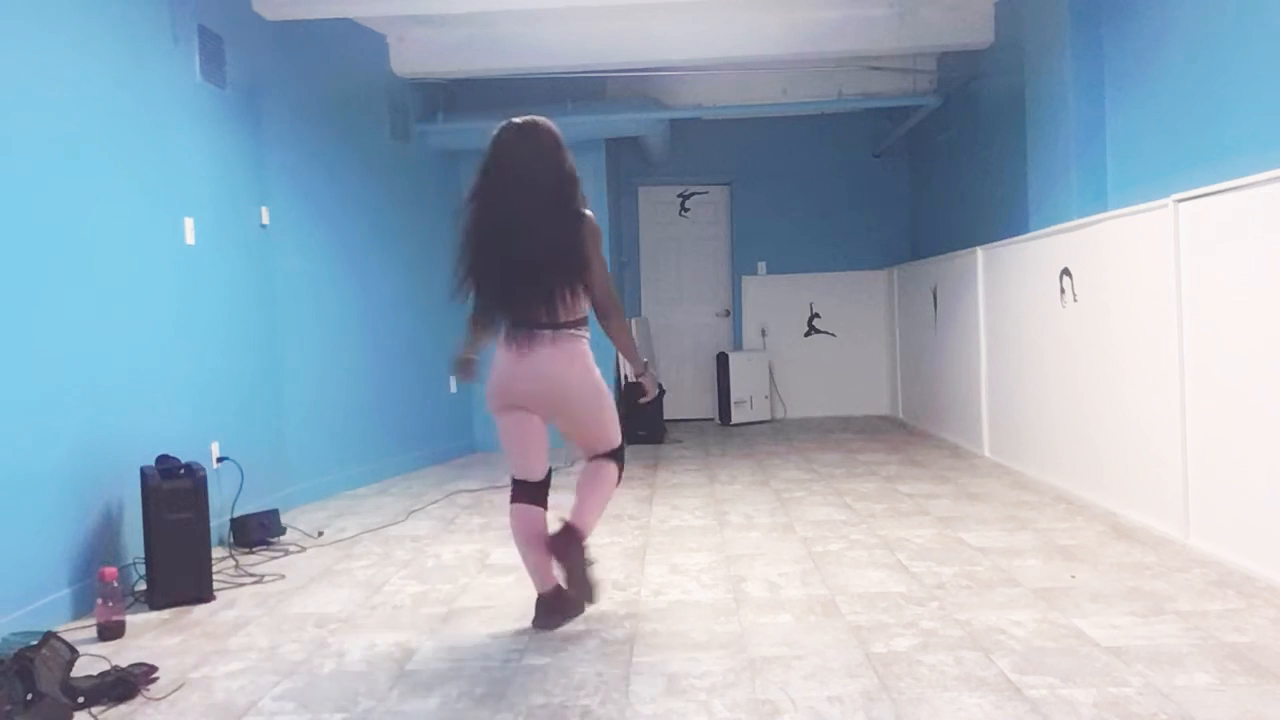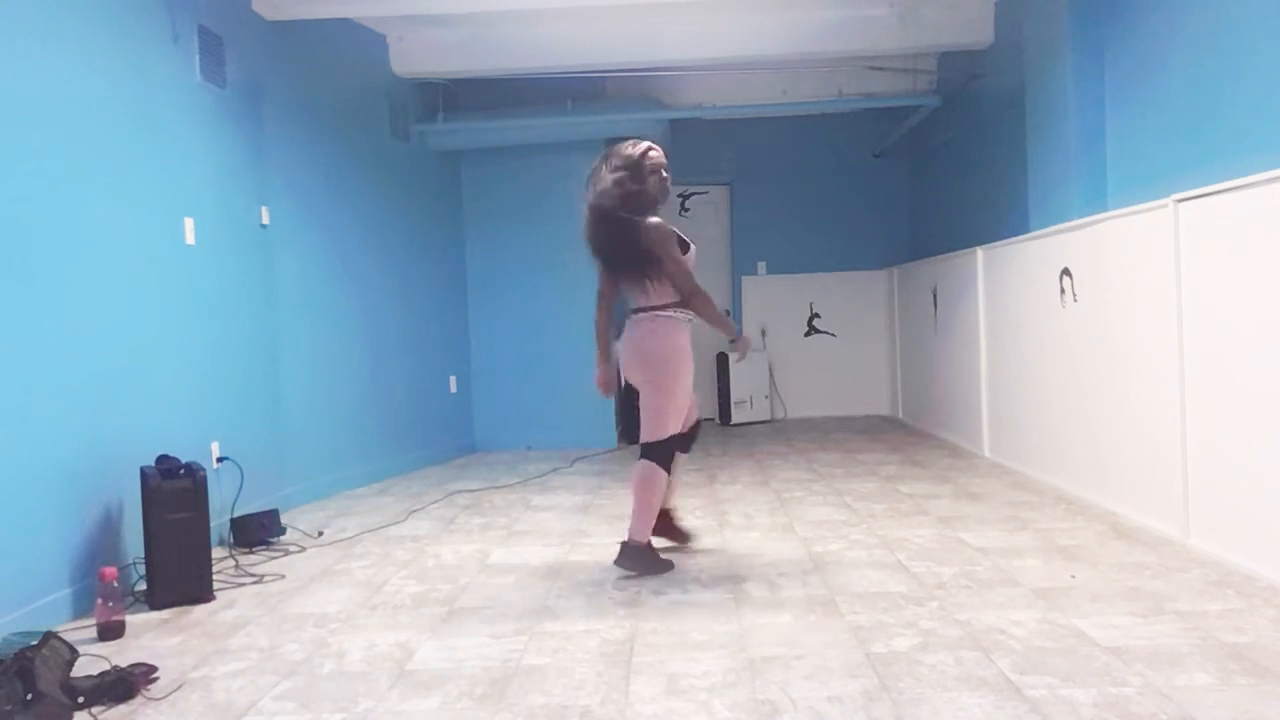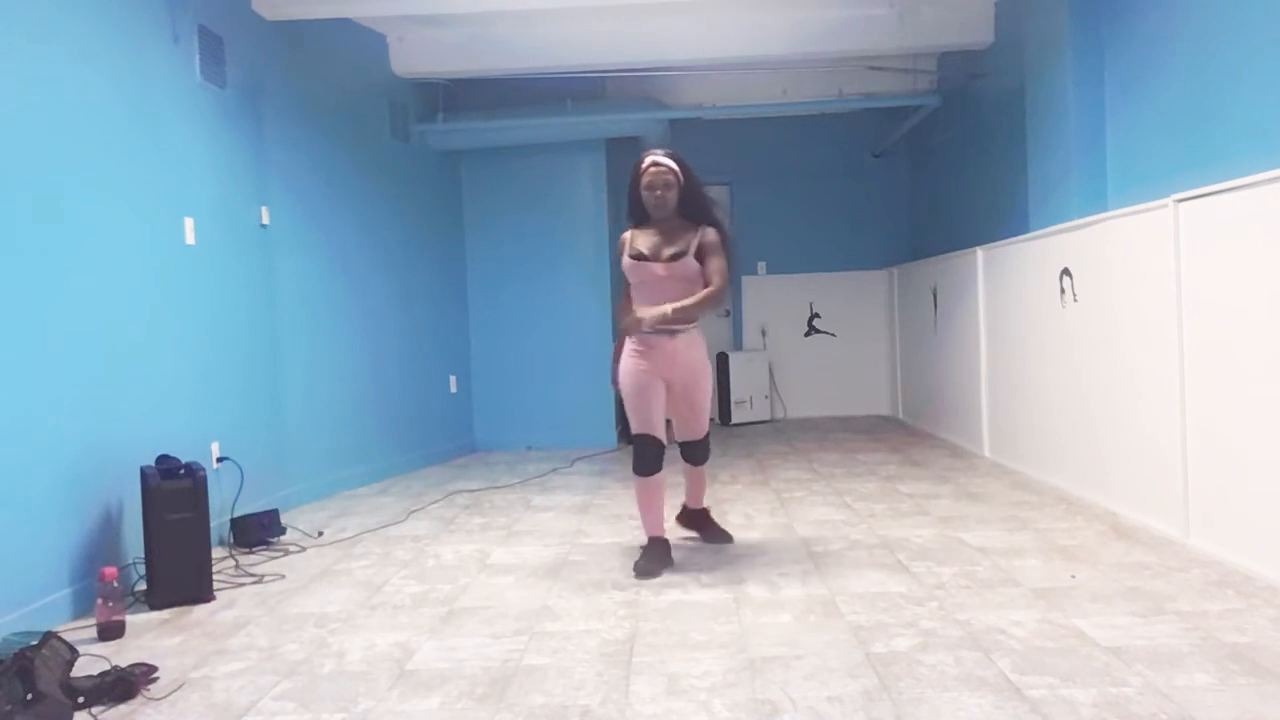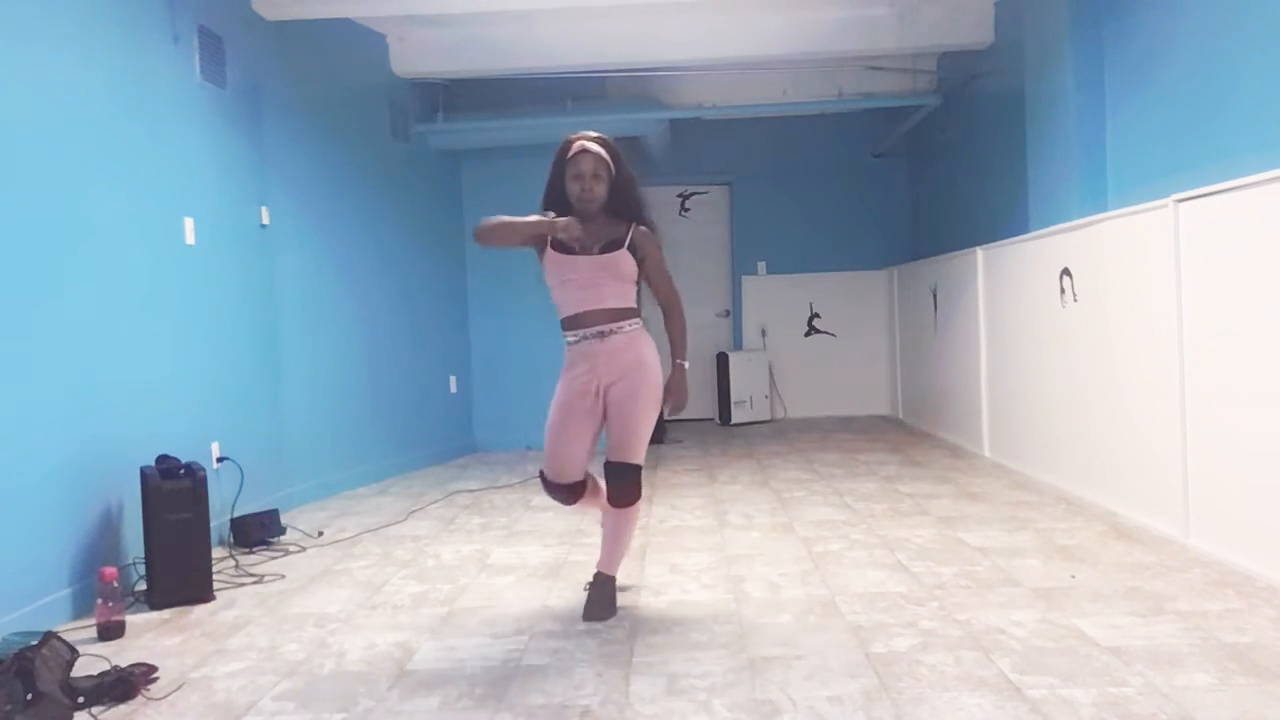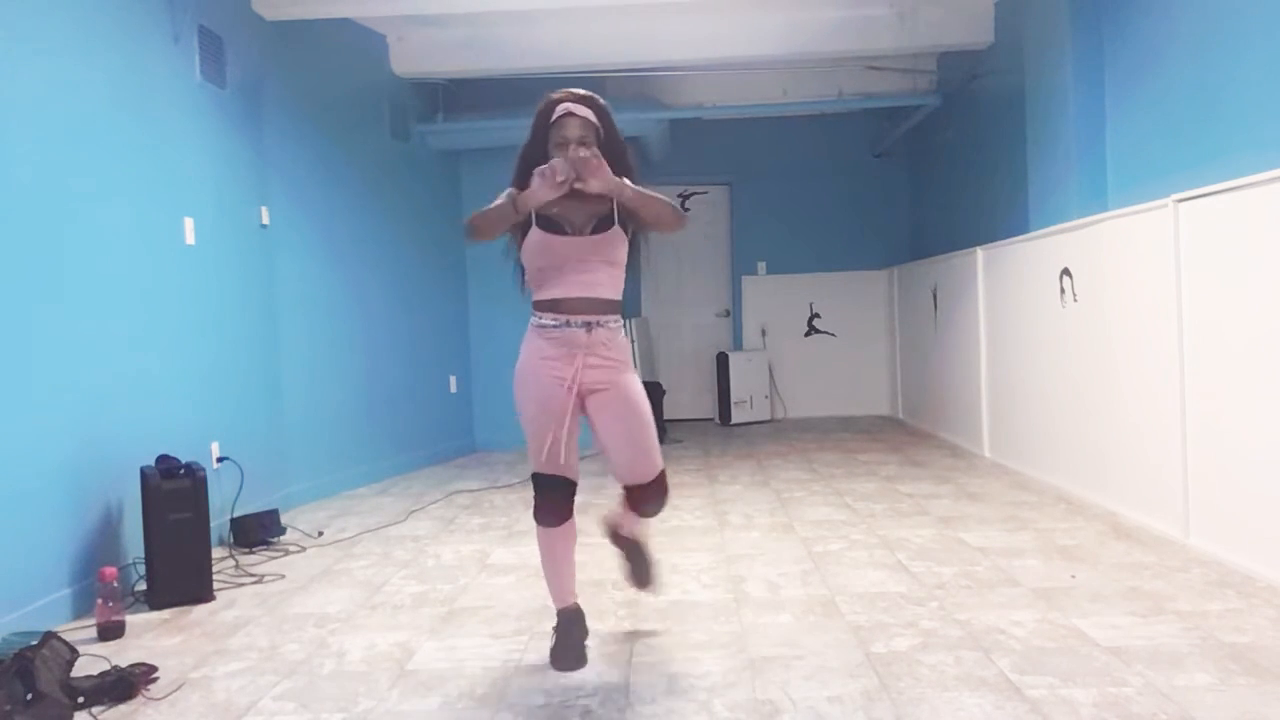
dt=1s
person 1, frame 1
left shoulder: (488, 227)
right shoulder: (579, 223)
left elbow: (484, 309)
right elbow: (607, 305)
left wrist: (468, 352)
right wrist: (640, 366)
left hip: (509, 369)
right hip: (566, 364)
left knee: (527, 482)
right knee: (607, 454)
left ankle: (549, 594)
right ankle: (572, 537)
person 1, frame 2
left shoulder: (614, 229)
right shoulder: (653, 228)
left elbow: (605, 302)
right elbow: (689, 291)
left wrist: (605, 360)
right wrist: (733, 333)
left hip: (635, 342)
right hip: (663, 340)
left knee: (685, 425)
right knee: (659, 441)
left ankle: (659, 512)
right ankle: (636, 545)
person 1, frame 3
left shoulder: (705, 236)
right shoulder: (629, 241)
left elbow: (717, 290)
left wrist: (662, 313)
right wrist: (616, 360)
left hip: (688, 349)
right hip: (640, 352)
left knee: (696, 439)
right knee: (646, 444)
left ankle: (695, 511)
right ankle: (655, 542)
person 1, frame 4
left shoulder: (636, 235)
right shoulder: (545, 232)
left elbow: (670, 302)
right elbow: (484, 232)
left wrist: (678, 368)
right wrist: (546, 226)
left hip: (631, 356)
right hip: (579, 361)
left knee: (624, 469)
right knee: (557, 476)
left ankle: (605, 578)
right ankle: (608, 506)
person 1, frame 5
left shoulder: (620, 203)
right shoulder: (526, 203)
left elbow: (672, 218)
right elbow: (477, 228)
left wrist: (615, 185)
right wrist: (527, 199)
left hip: (609, 353)
right hip: (545, 353)
left knee: (648, 484)
right knee: (552, 485)
left ankle: (624, 529)
right ankle: (568, 615)
